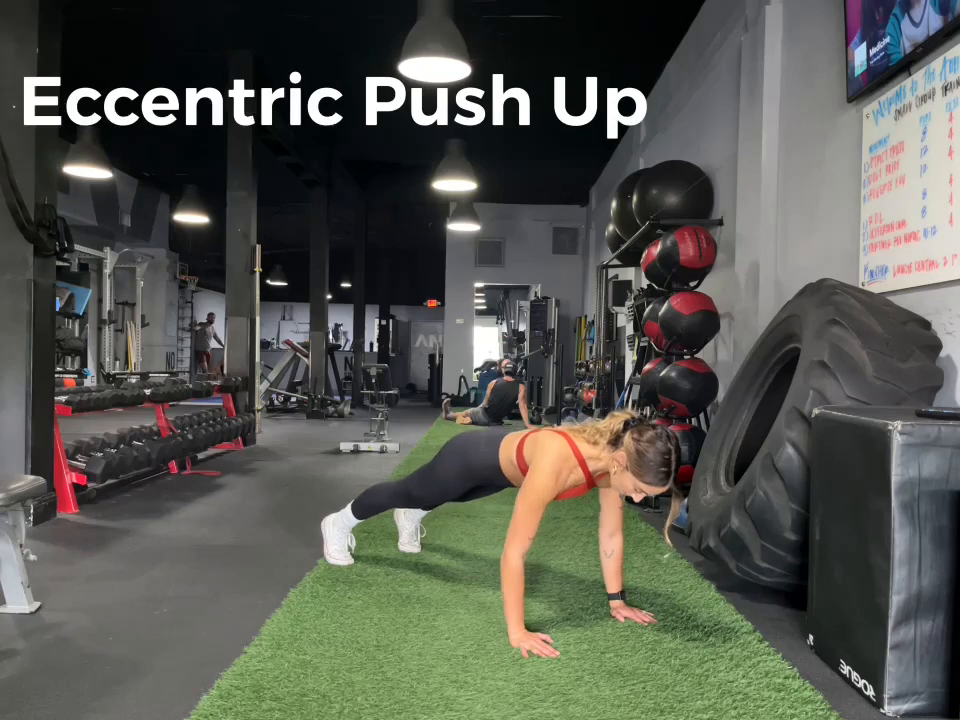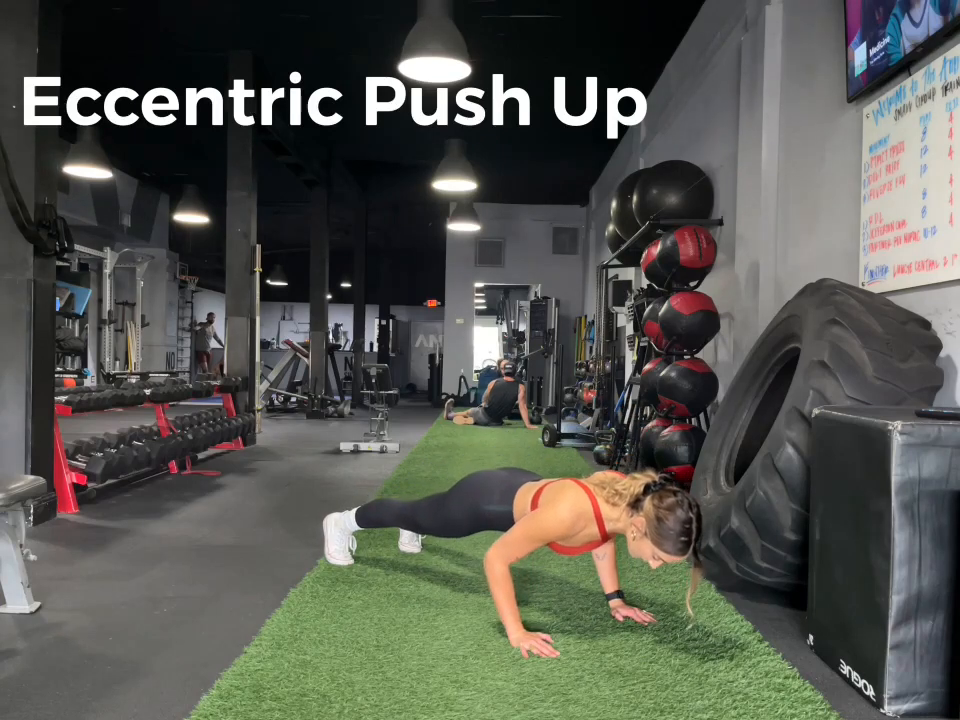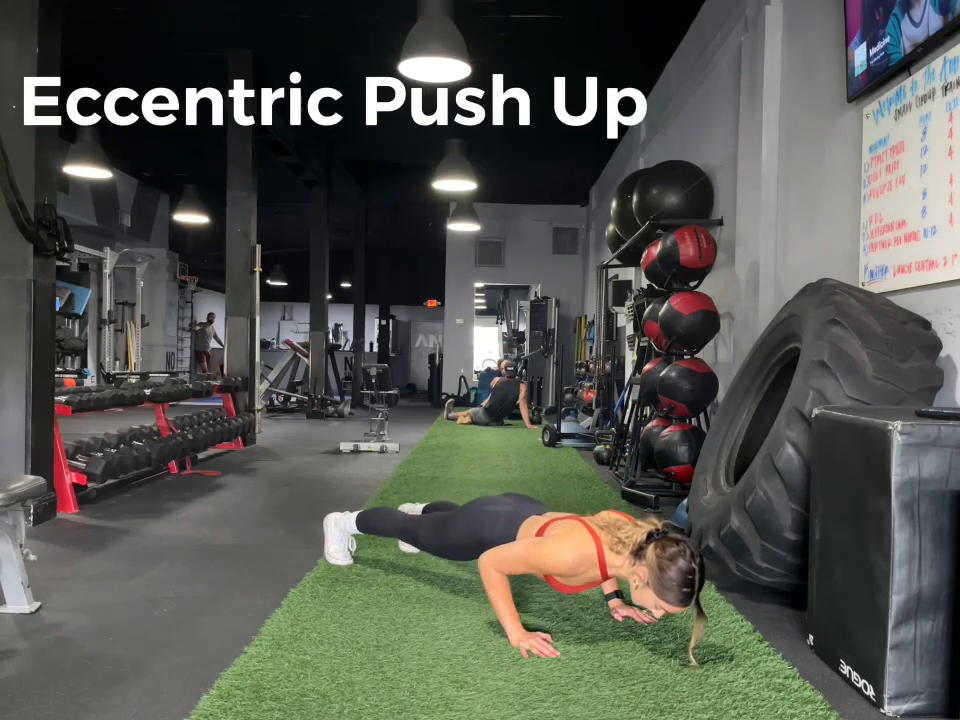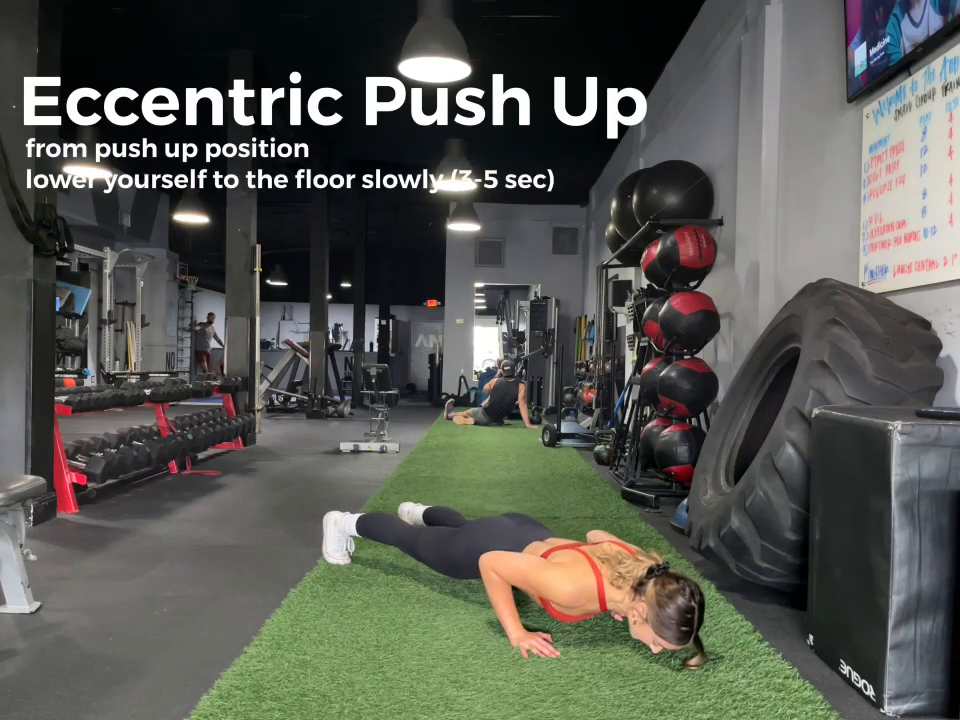
dt=1s
person 1, frame 1
left shoulder: (616, 457)
right shoulder: (555, 462)
left elbow: (612, 534)
right elbow: (514, 552)
left wrist: (616, 599)
right wrist: (516, 631)
left hip: (505, 455)
right hip: (474, 457)
left knee: (437, 498)
right knee: (407, 493)
left ankle: (410, 520)
right ankle: (339, 522)
person 1, frame 2
left shoulder: (632, 500)
right shoulder: (570, 512)
left elbow: (602, 540)
right elbow: (495, 559)
left wrist: (614, 598)
right wrist: (516, 631)
left hip: (520, 489)
right hip: (486, 500)
right knee: (416, 517)
left ankle: (412, 530)
right ankle: (341, 522)
person 1, frame 3
left shoulder: (637, 539)
right shoulder: (573, 554)
right elbow: (489, 563)
left wrist: (613, 599)
right wrist: (516, 632)
left hip: (524, 516)
right hip: (489, 529)
left knee: (449, 516)
right knee: (413, 533)
left ankle: (416, 509)
right ankle: (342, 522)
person 1, frame 4
left shoulder: (639, 567)
right shoulder: (574, 587)
right elbow: (490, 563)
left wrist: (615, 602)
right wrist: (516, 633)
left hip: (528, 536)
right hip: (492, 547)
left knee: (461, 526)
right knee: (411, 541)
left ankle: (416, 512)
right ankle: (343, 523)
